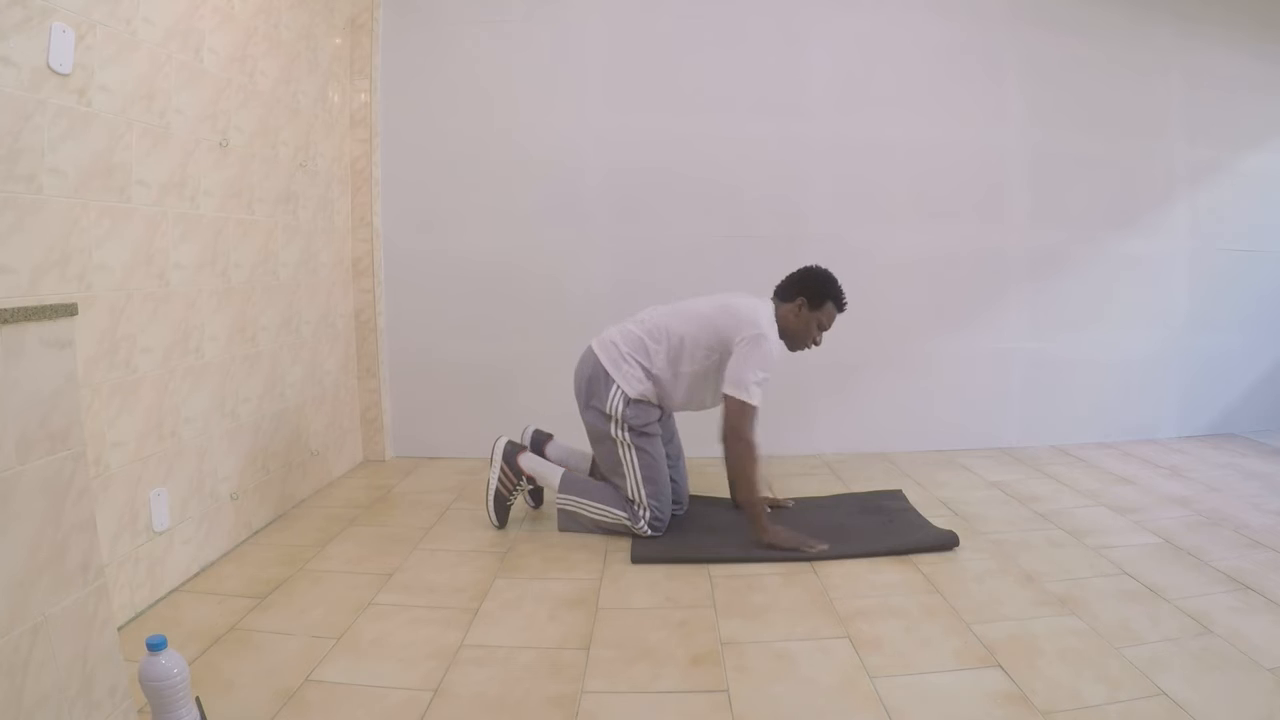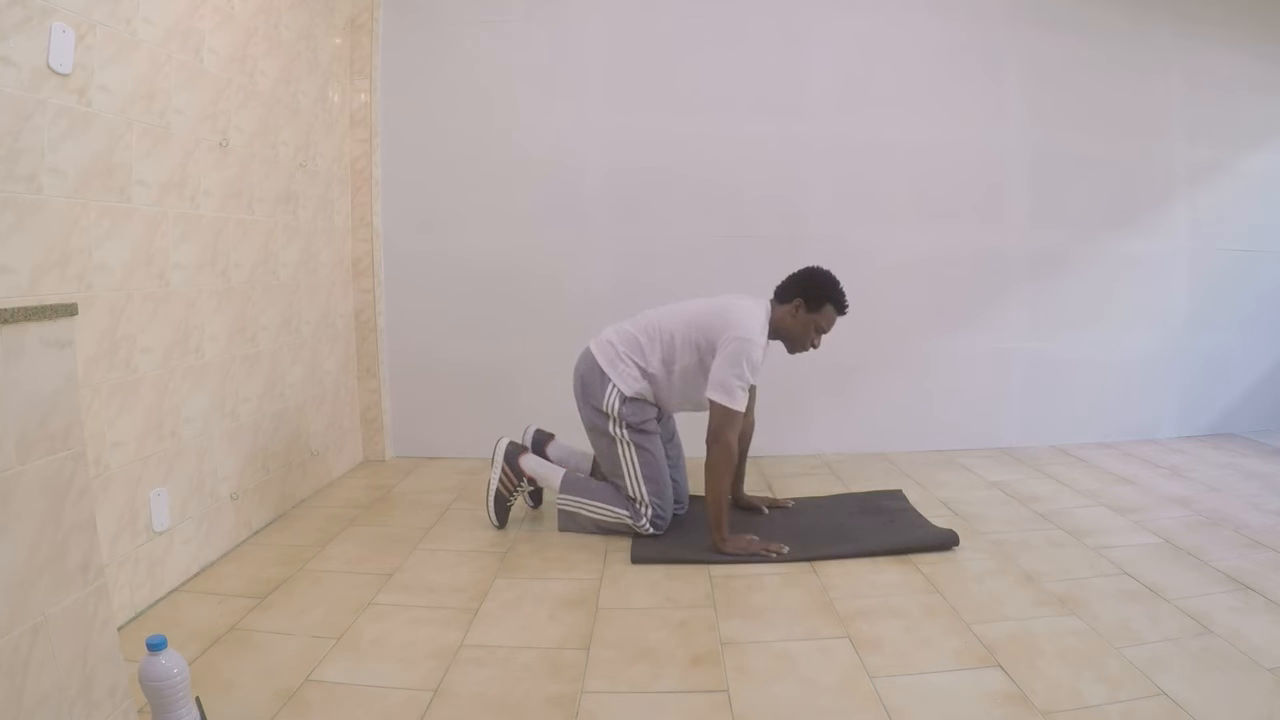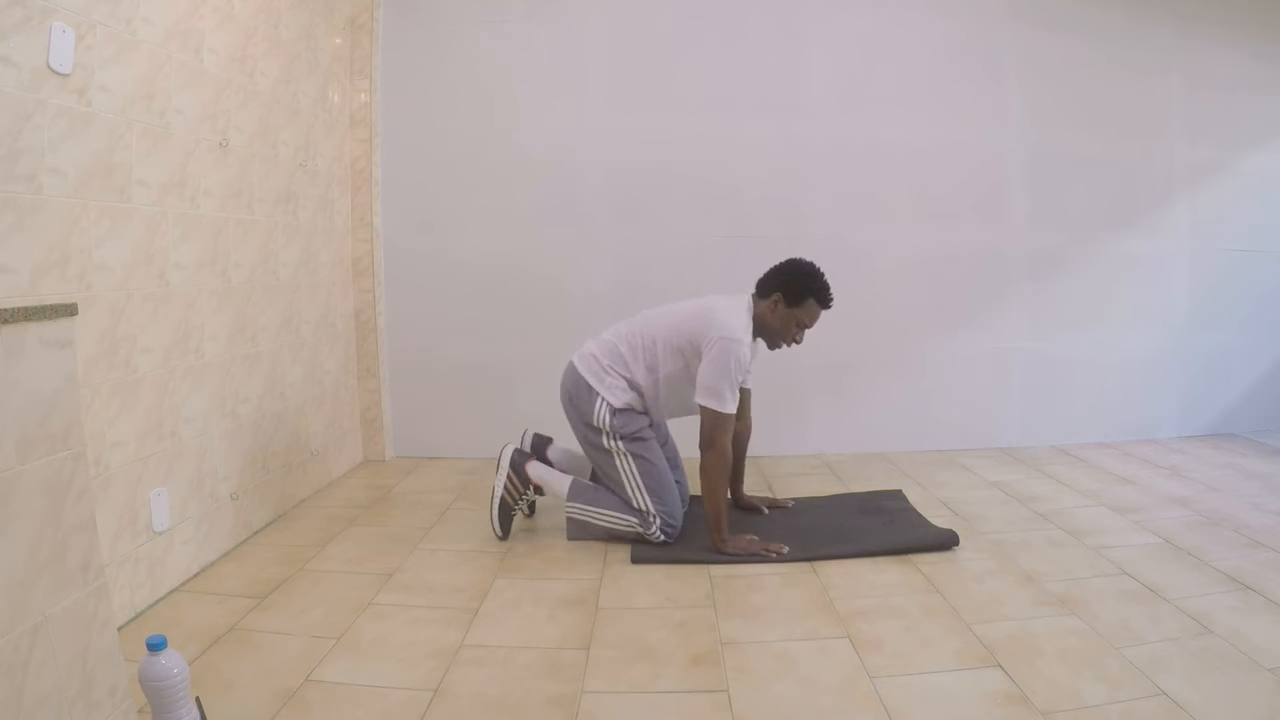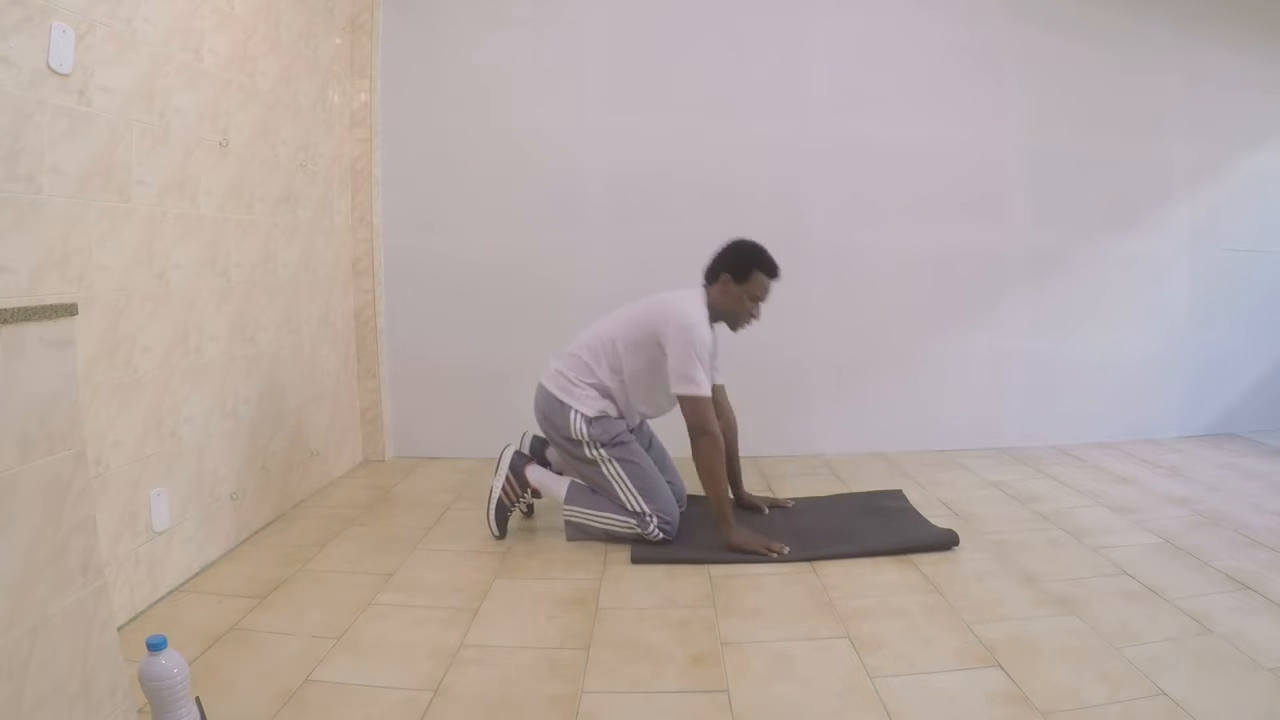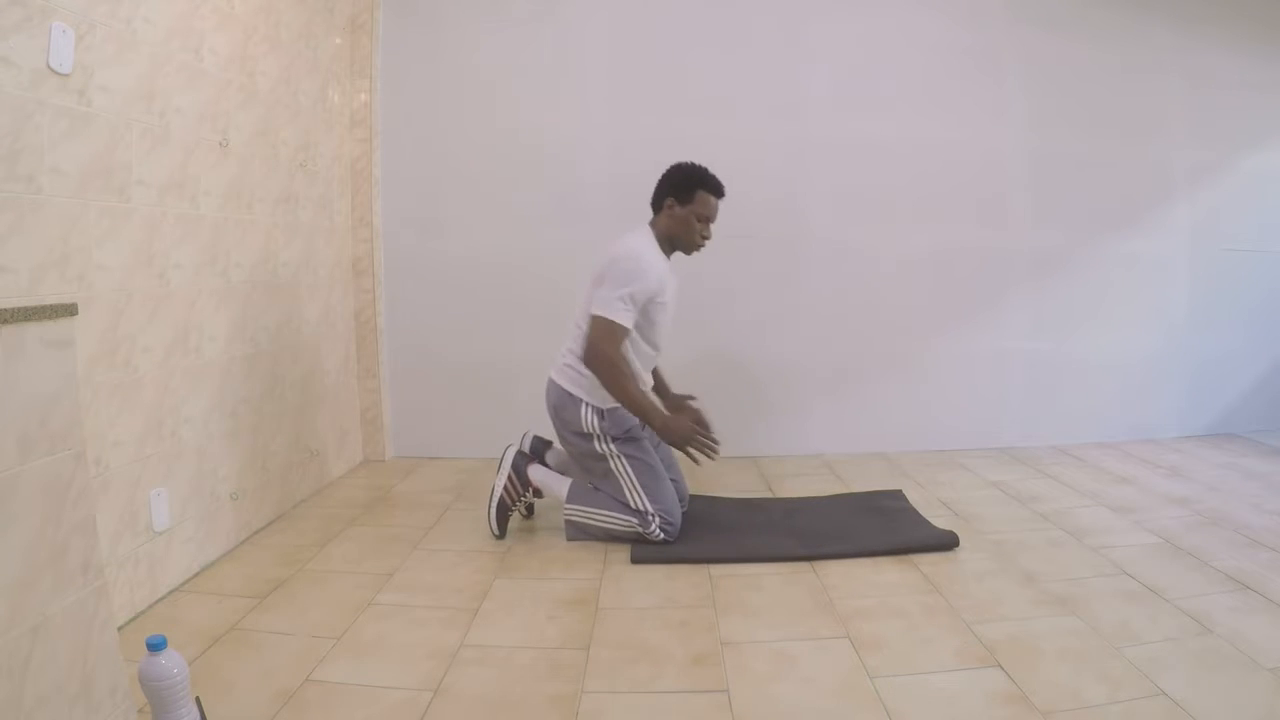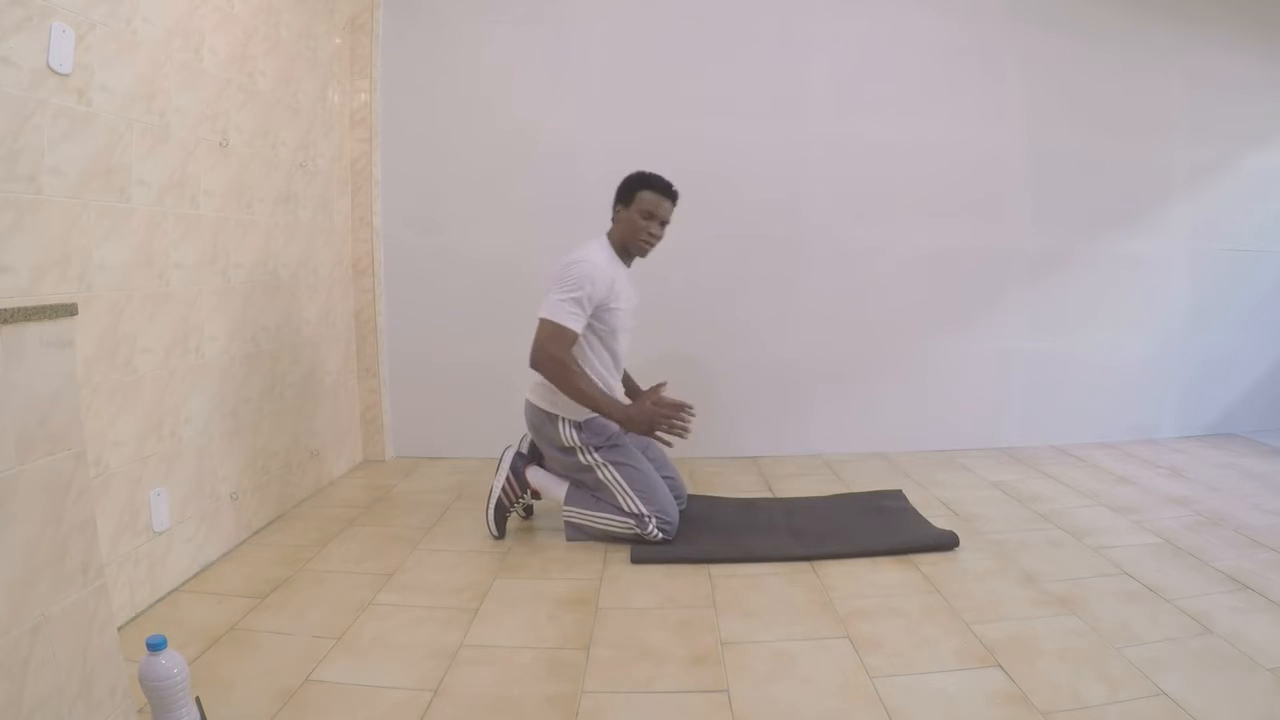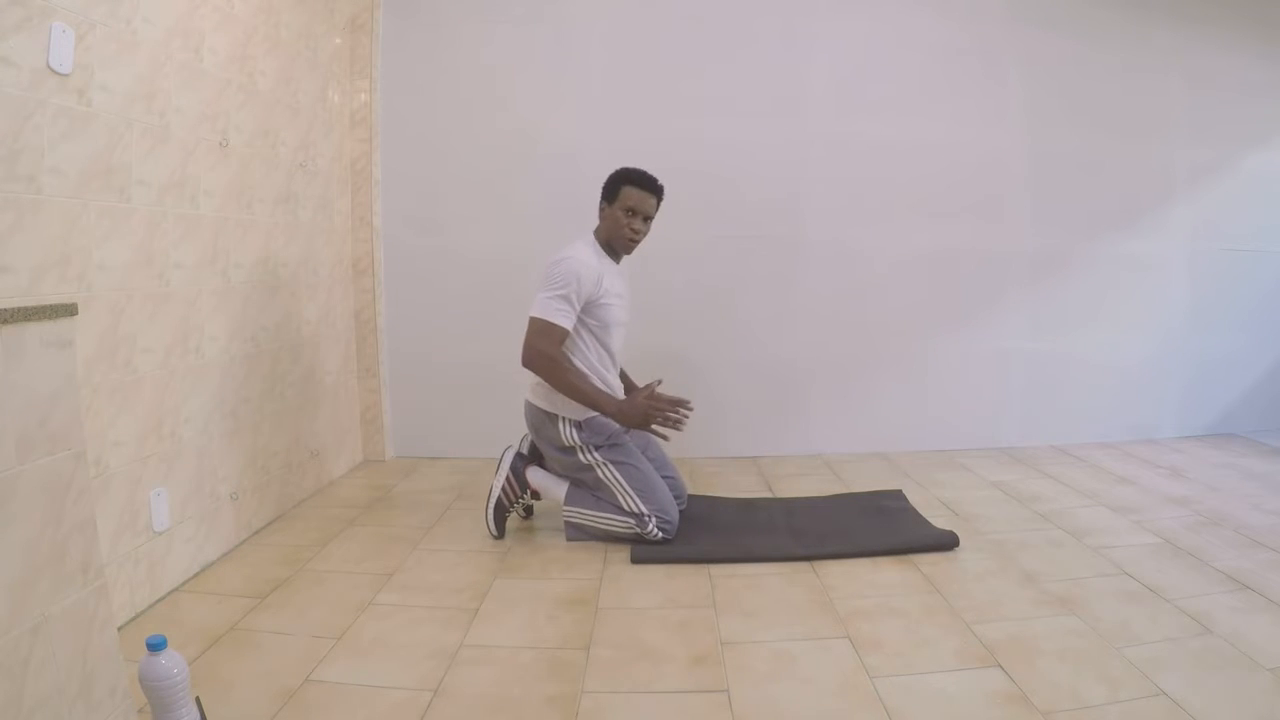
dt=0.5s
person 1, frame 1
left shoulder: (751, 320)
right shoulder: (761, 335)
left elbow: (734, 420)
right elbow: (737, 436)
left wrist: (740, 495)
right wrist: (761, 526)
left hip: (632, 381)
right hip: (615, 382)
left knee: (674, 501)
right knee: (648, 517)
left ankle: (547, 451)
right ankle: (521, 465)
person 1, frame 2
left shoulder: (753, 322)
right shoulder: (746, 337)
left elbow: (743, 421)
right elbow: (721, 440)
left wrist: (738, 493)
right wrist: (722, 536)
left hip: (634, 383)
right hip: (612, 381)
left knee: (673, 500)
right knee: (651, 514)
left ankle: (548, 452)
right ankle: (524, 467)
person 1, frame 3
left shoulder: (741, 322)
right shoulder: (731, 337)
left elbow: (740, 422)
right elbow: (715, 443)
left wrist: (738, 494)
right wrist: (722, 538)
left hip: (618, 389)
right hip: (600, 392)
left knee: (675, 497)
right knee: (660, 523)
left ankle: (547, 455)
right ankle: (529, 474)
person 1, frame 4
left shoulder: (697, 320)
right shoulder: (689, 324)
left elbow: (722, 414)
right elbow: (704, 431)
left wrist: (740, 494)
right wrist: (728, 527)
left hip: (607, 407)
right hip: (576, 408)
left knee: (673, 497)
right knee: (659, 520)
left ankle: (547, 458)
right ankle: (528, 477)
person 1, frame 5
left shoulder: (653, 259)
right shoulder: (638, 261)
right elbow: (600, 354)
left wrist: (670, 399)
right wrist: (663, 423)
left hip: (611, 402)
right hip: (588, 404)
left knee: (675, 498)
right knee: (661, 521)
left ankle: (545, 457)
right ankle: (531, 477)
person 1, frame 6
left shoulder: (618, 270)
right shoulder: (589, 268)
right elbow: (545, 355)
left wrist: (642, 399)
right wrist: (624, 414)
left hip: (598, 415)
right hip: (571, 420)
left knee: (674, 495)
right knee: (660, 520)
left ankle: (542, 462)
right ankle: (531, 479)
person 1, frame 7
left shoulder: (610, 268)
right shoulder: (577, 266)
right elbow: (537, 354)
left wrist: (636, 396)
right wrist: (619, 408)
left hip: (600, 414)
right hip: (571, 421)
left knee: (675, 496)
right knee: (660, 521)
left ankle: (543, 463)
right ankle: (529, 478)
